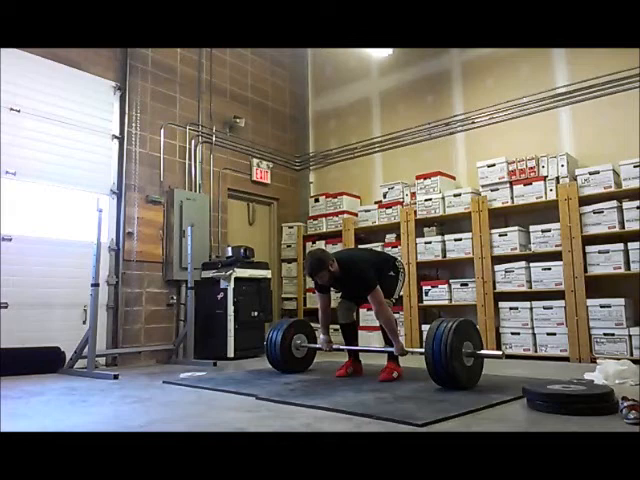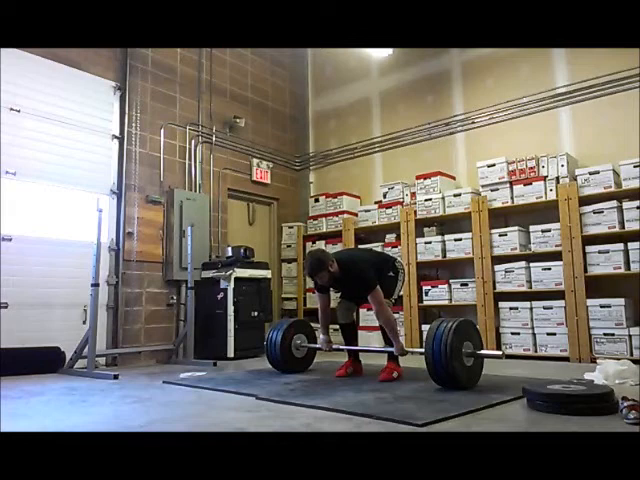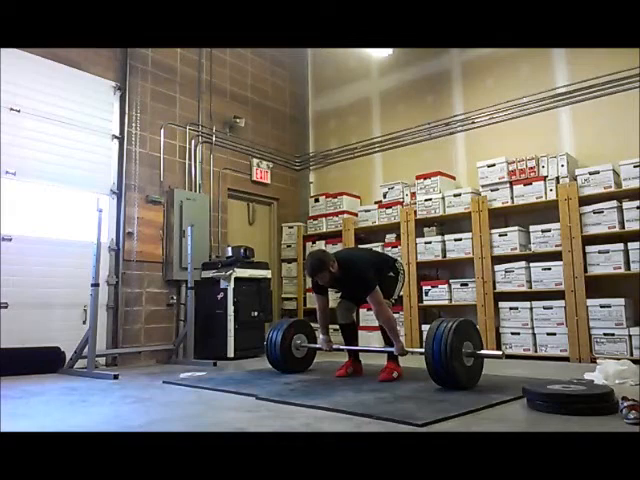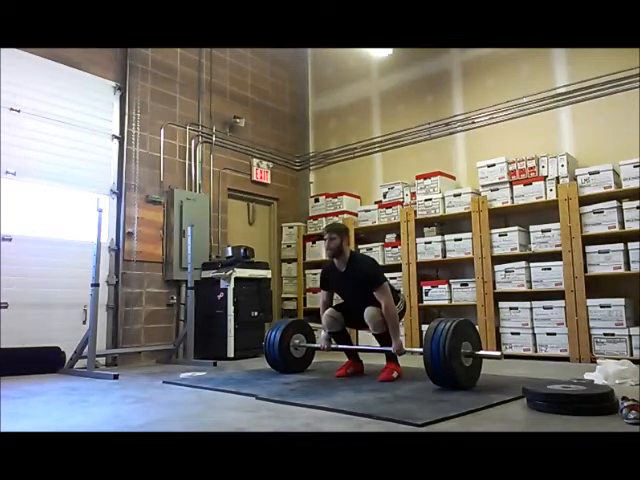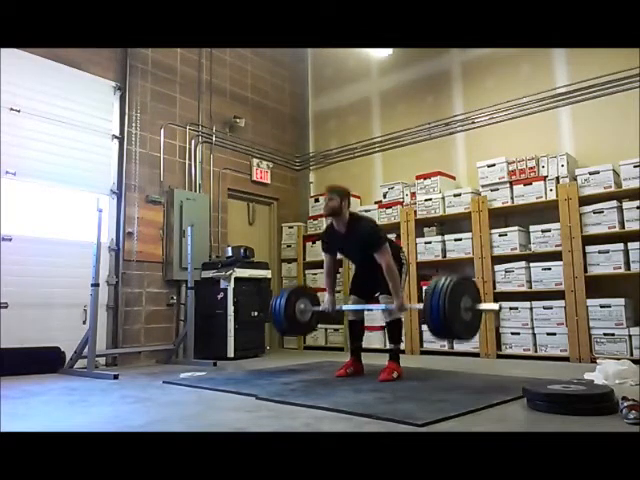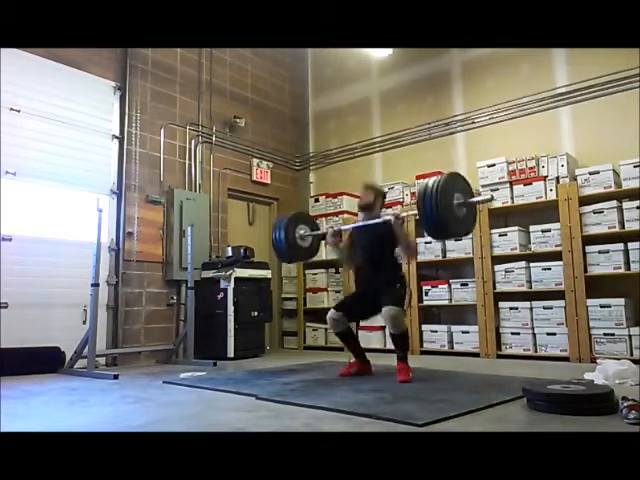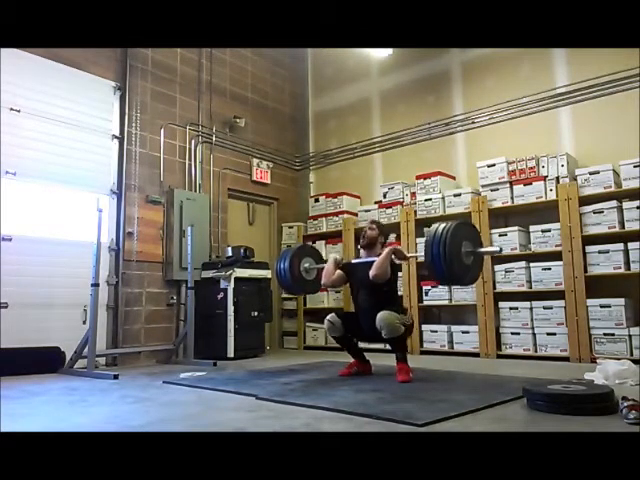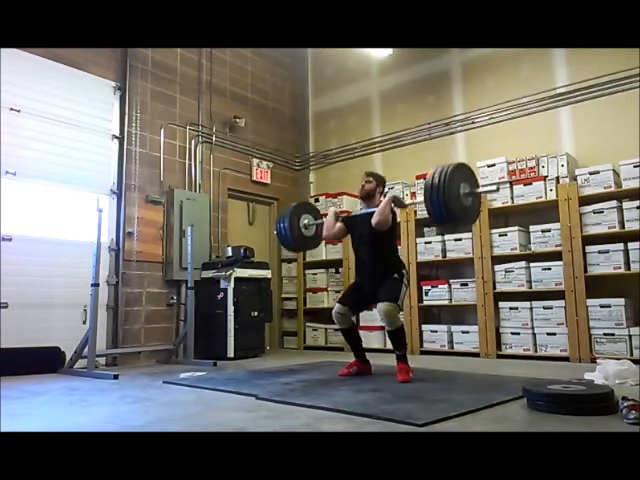
dt=0.7s
person 1, frame 1
left shoulder: (358, 270)
right shoulder: (322, 274)
left elbow: (379, 307)
right elbow: (324, 307)
left wrist: (397, 343)
right wrist: (324, 335)
left hip: (390, 270)
left knee: (384, 306)
right knee: (343, 309)
left ankle: (393, 364)
right ankle: (354, 361)
person 1, frame 2
left shoulder: (358, 270)
right shoulder: (321, 274)
left elbow: (379, 308)
right elbow: (324, 307)
left wrist: (397, 342)
right wrist: (324, 335)
left hip: (390, 271)
left knee: (383, 306)
right knee: (343, 309)
left ankle: (393, 363)
right ankle: (354, 361)
person 1, frame 3
left shoulder: (357, 270)
right shoulder: (320, 275)
left elbow: (379, 308)
right elbow: (321, 308)
left wrist: (397, 342)
right wrist: (324, 335)
left hip: (390, 271)
left knee: (382, 306)
right knee: (342, 310)
left ankle: (393, 363)
right ankle: (354, 361)
person 1, frame 4
left shoulder: (365, 266)
right shoulder: (328, 271)
left elbow: (386, 302)
right elbow: (325, 302)
left wrist: (396, 340)
right wrist: (325, 332)
left hip: (393, 301)
left knee: (371, 314)
right knee: (329, 316)
left ankle: (392, 363)
right ankle: (354, 361)
person 1, frame 5
left shoulder: (365, 227)
right shoulder: (329, 234)
left elbow: (387, 263)
right elbow: (329, 266)
left wrist: (398, 298)
right wrist: (329, 296)
left hip: (392, 262)
right hip: (365, 266)
left knee: (387, 305)
right knee: (353, 308)
left ankle: (394, 363)
right ankle: (355, 361)
person 1, frame 6
left shoulder: (387, 225)
right shoulder: (355, 231)
left elbow: (410, 253)
right elbow: (349, 261)
left wrist: (399, 227)
right wrist: (333, 241)
left hip: (391, 285)
right hip: (365, 288)
left knee: (391, 313)
right knee: (334, 317)
left ankle: (403, 364)
right ankle: (361, 361)
person 1, frame 7
left shoulder: (386, 261)
right shoulder: (352, 266)
left elbow: (376, 276)
right elbow: (327, 282)
left wrist: (389, 251)
right wrist: (333, 261)
left hip: (393, 319)
right hip: (367, 325)
left knee: (385, 318)
right knee: (331, 321)
left ankle: (402, 364)
right ankle: (361, 362)
person 1, frame 8
left shoulder: (386, 211)
right shoulder: (353, 218)
left elbow: (377, 222)
right elbow: (328, 233)
left wrist: (389, 200)
right wrist: (332, 214)
left hip: (391, 274)
right hip: (365, 278)
left knee: (387, 310)
right knee: (340, 312)
left ankle: (402, 364)
right ankle: (361, 361)
